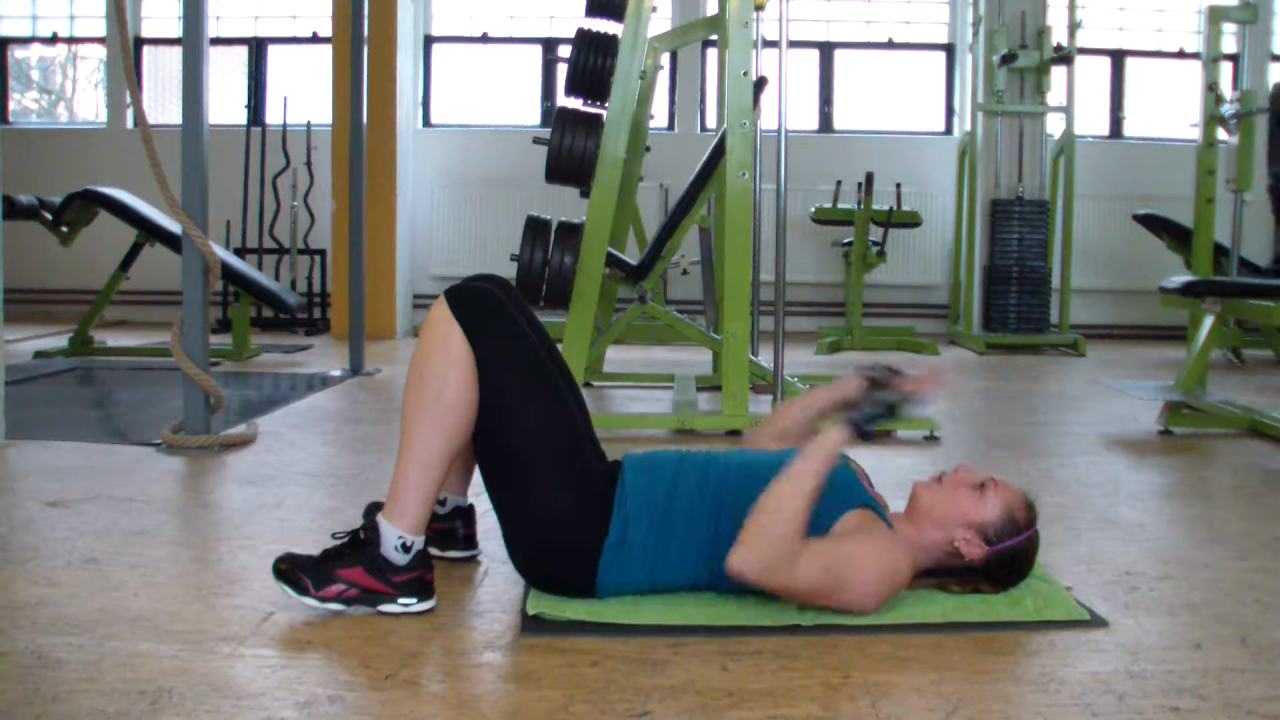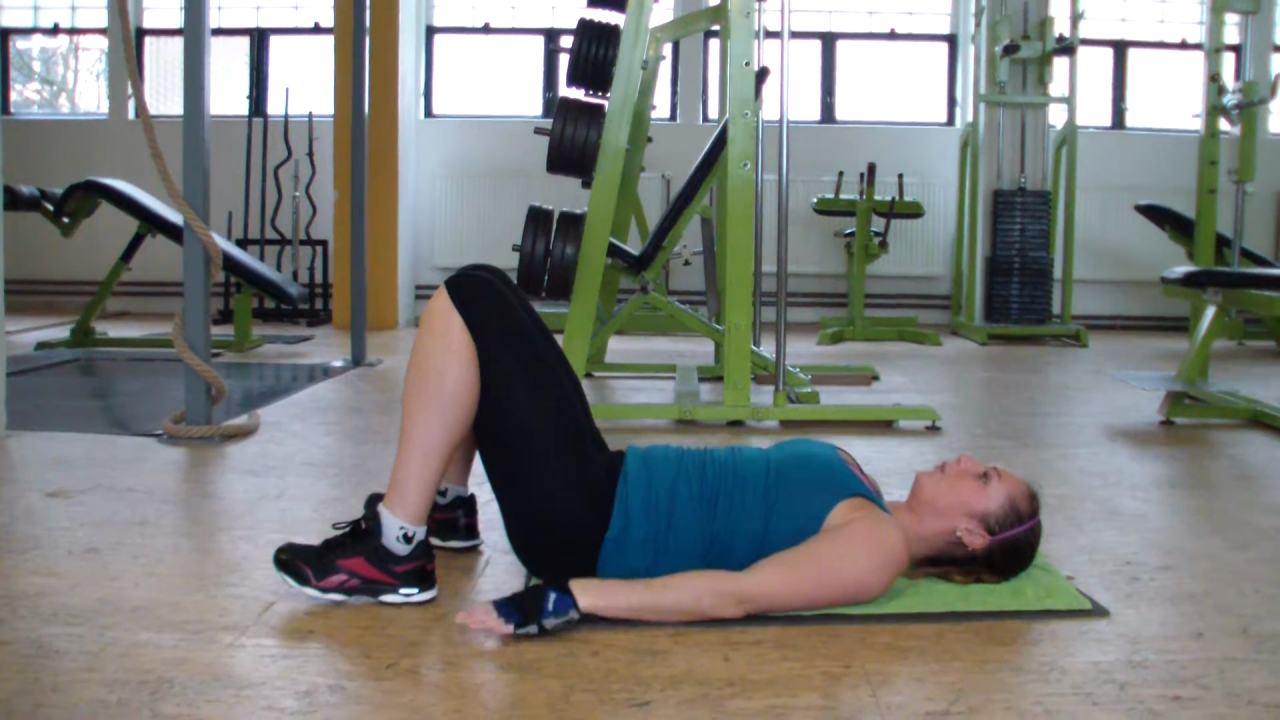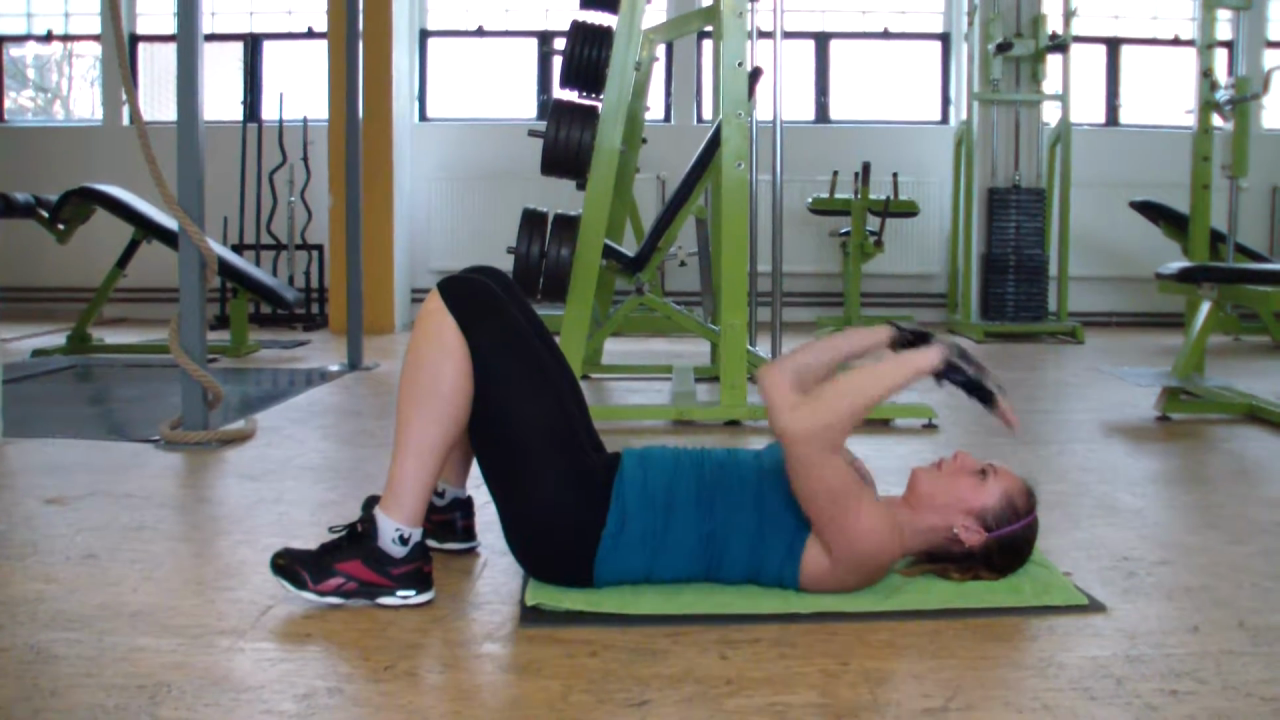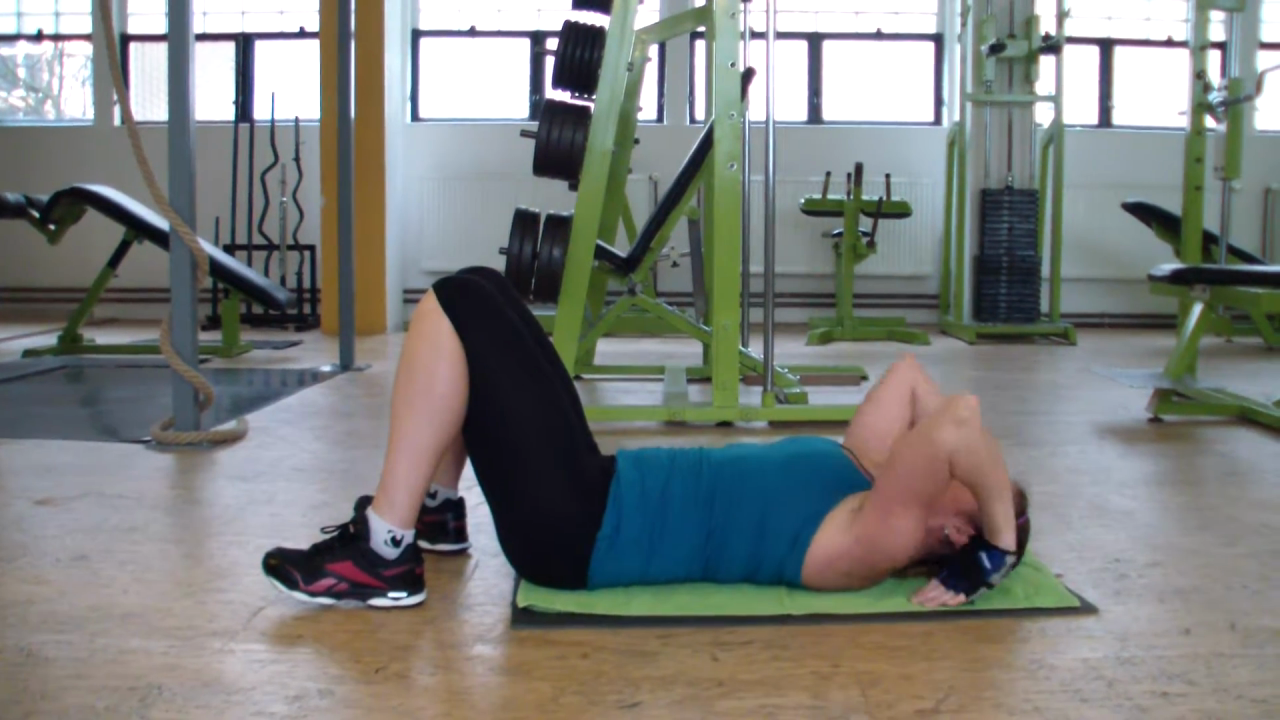
dt=0.7s
person 1, frame 1
left shoulder: (875, 565)
right shoulder: (866, 517)
left elbow: (751, 560)
right elbow: (766, 440)
left wrist: (835, 438)
right wrist: (857, 387)
left hip: (582, 541)
right hip: (607, 497)
left knee: (468, 315)
right knee: (483, 298)
left ankle: (393, 562)
right ankle: (445, 519)
person 1, frame 2
left shoulder: (877, 552)
right shoulder: (864, 504)
left elbow: (734, 595)
left wrist: (566, 598)
left hip: (583, 527)
right hip: (608, 489)
left knee: (465, 304)
right knee: (480, 289)
left ankle: (395, 554)
right ankle: (444, 510)
person 1, frame 3
left shoulder: (868, 541)
right shoulder: (857, 499)
left elbow: (792, 419)
right elbow: (778, 386)
left wrist: (923, 361)
right wrist: (895, 340)
left hip: (581, 532)
right hip: (605, 492)
left knee: (460, 305)
right knee: (481, 288)
left ankle: (390, 554)
right ankle: (443, 511)
person 1, frame 4
left shoulder: (882, 541)
right shoulder: (868, 487)
left elbow: (963, 424)
right elbow: (907, 375)
left hip: (573, 534)
right hip: (595, 497)
left knee: (457, 307)
right knee: (476, 293)
left ankle: (382, 556)
right ankle: (435, 514)
